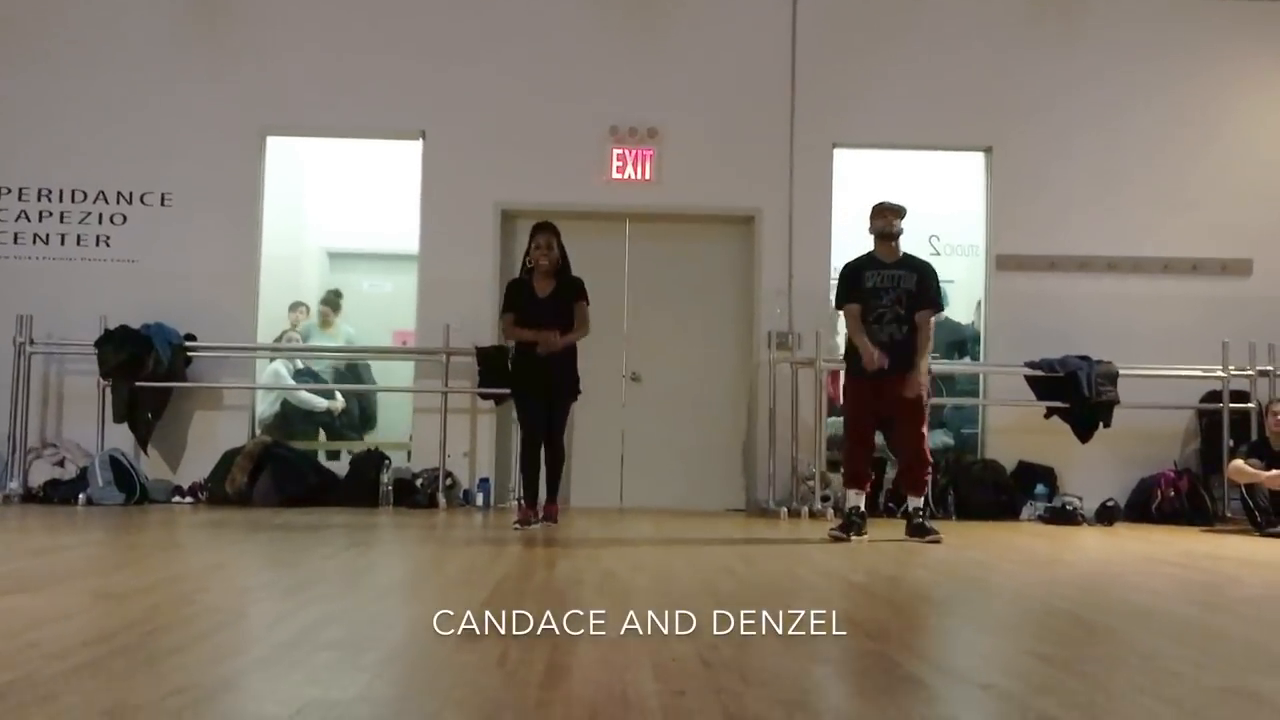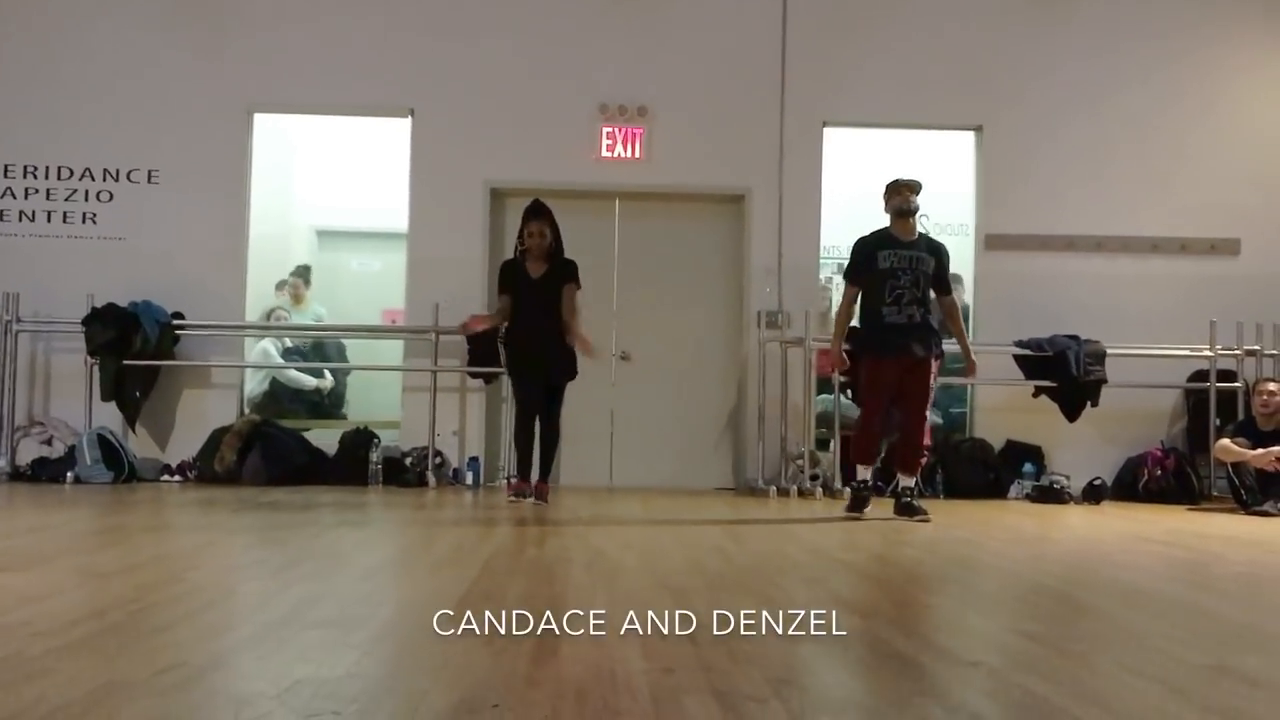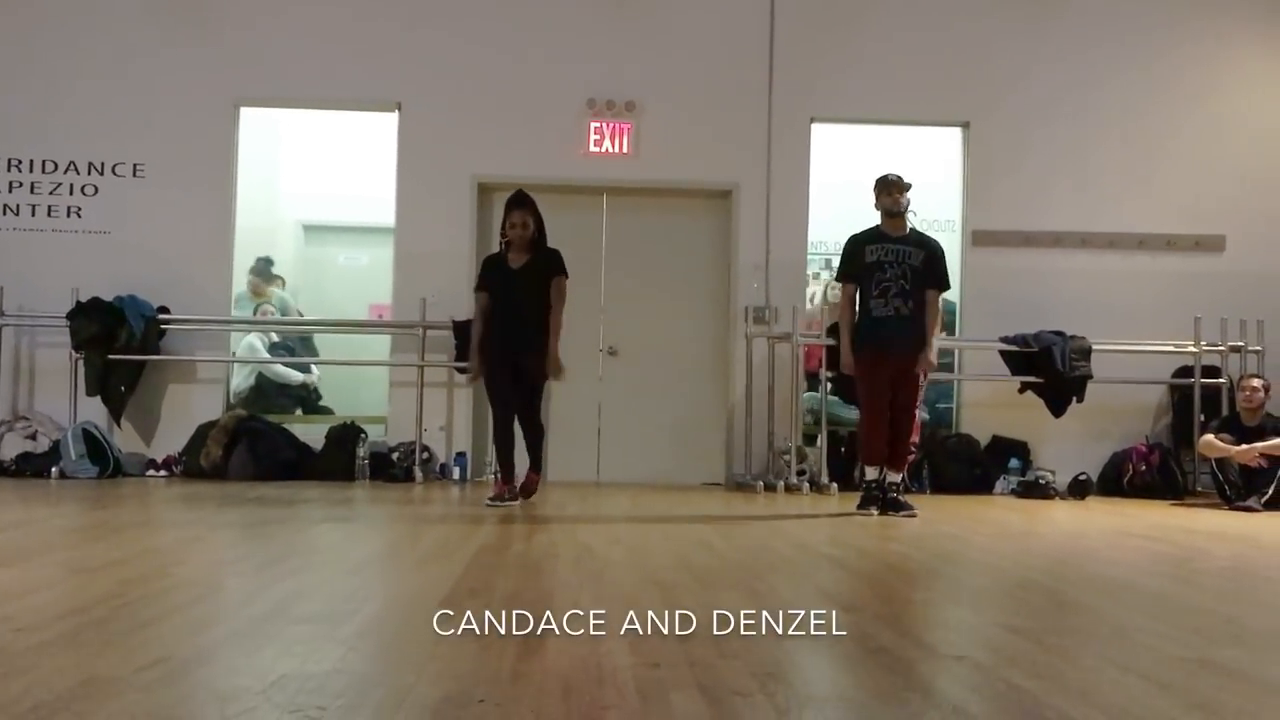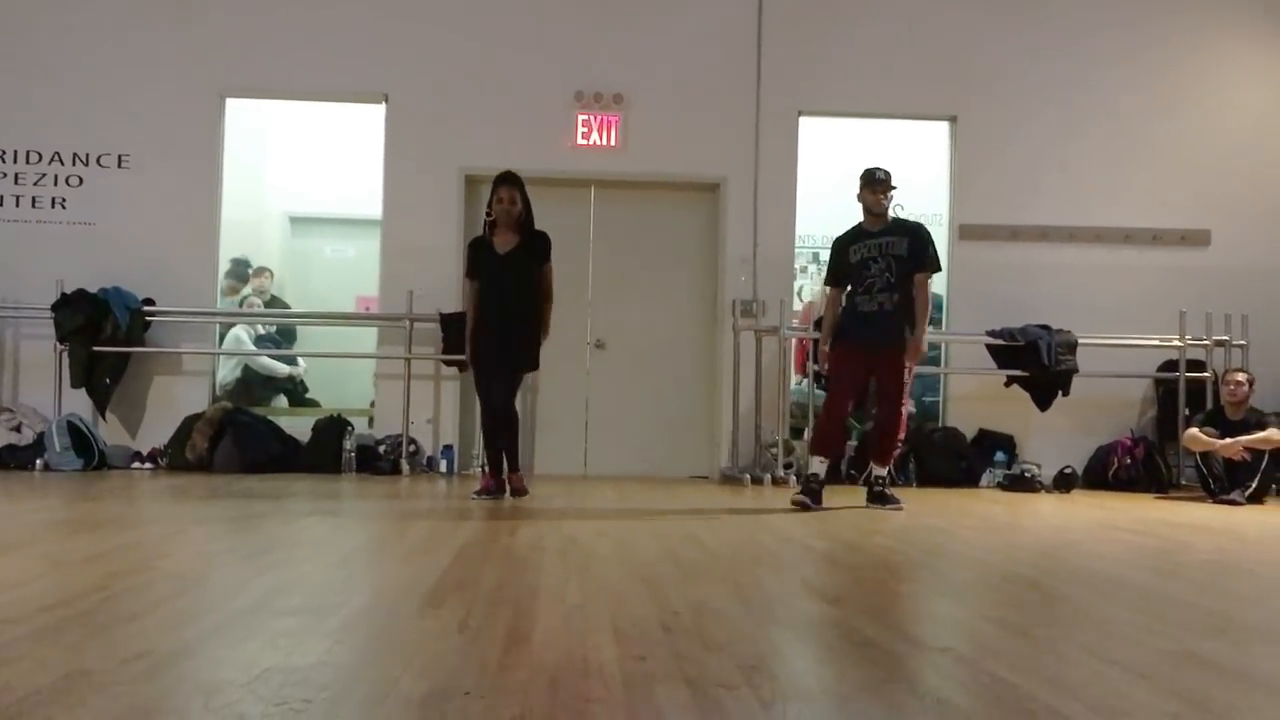
dt=0.4s
person 1, frame 1
left shoulder: (922, 271)
right shoulder: (854, 270)
left elbow: (926, 322)
right elbow: (851, 318)
left wrist: (921, 365)
right wrist: (866, 348)
left hip: (906, 369)
right hip: (864, 370)
left knee: (913, 443)
right knee: (857, 441)
left ankle: (916, 516)
right ankle: (855, 514)
person 1, frame 2
left shoulder: (935, 250)
right shoulder: (868, 246)
left elbow: (947, 302)
right elbow: (850, 296)
left wrist: (966, 348)
right wrist: (837, 342)
left hip: (922, 348)
right hip: (877, 347)
left knee: (916, 423)
right knee: (871, 418)
left ankle: (906, 494)
right ankle: (861, 487)
person 1, frame 3
left shoulder: (929, 247)
right shoulder: (859, 244)
left elbow: (934, 300)
right elbow: (848, 297)
left wrist: (932, 345)
right wrist: (845, 346)
left hip: (911, 347)
right hip: (870, 344)
left knee: (906, 418)
right knee: (873, 416)
left ankle: (892, 489)
right ankle: (872, 487)
person 1, frame 4
left shoulder: (915, 234)
right shoulder: (845, 243)
left elbow: (922, 286)
right elbow: (835, 295)
left wrist: (919, 334)
right wrist: (824, 342)
left hip: (896, 339)
right hip: (852, 338)
left knee: (892, 413)
right knee: (835, 406)
left ankle: (878, 483)
right ankle: (815, 480)
person 2, frame 1
left shoulder: (573, 286)
right shoulder: (516, 288)
left elbow: (583, 326)
right elbow: (506, 329)
left wrist: (561, 341)
right wrist: (539, 336)
left hip: (561, 374)
right hip: (527, 373)
left knee: (554, 438)
right knee: (530, 437)
left ankle: (551, 504)
right ankle: (528, 507)
person 2, frame 2
left shoulder: (565, 268)
right shoulder: (509, 269)
left elbow: (569, 304)
right elbow: (504, 310)
left wrist: (575, 331)
right wrist: (489, 321)
left hip: (556, 353)
right hip: (521, 352)
left knee: (549, 418)
right knee: (526, 410)
left ankle: (542, 482)
right ankle: (522, 480)
person 2, frame 3
left shoulder: (550, 260)
right shoulder: (492, 264)
left elbow: (557, 306)
right elbow: (481, 309)
left wrist: (553, 352)
right wrist: (475, 353)
left hip: (533, 350)
right hip: (496, 350)
left knee: (529, 414)
right knee: (502, 415)
left ankle: (534, 473)
right ankle: (506, 483)
person 2, frame 4
left shoulder: (537, 242)
right shoulder: (478, 247)
left elbow: (546, 290)
right elbow: (473, 296)
left wrist: (543, 330)
right wrist: (469, 340)
left hip: (520, 336)
right hip: (487, 337)
left knee: (503, 401)
right knee: (489, 404)
left ankle: (514, 472)
right ankle: (494, 476)
